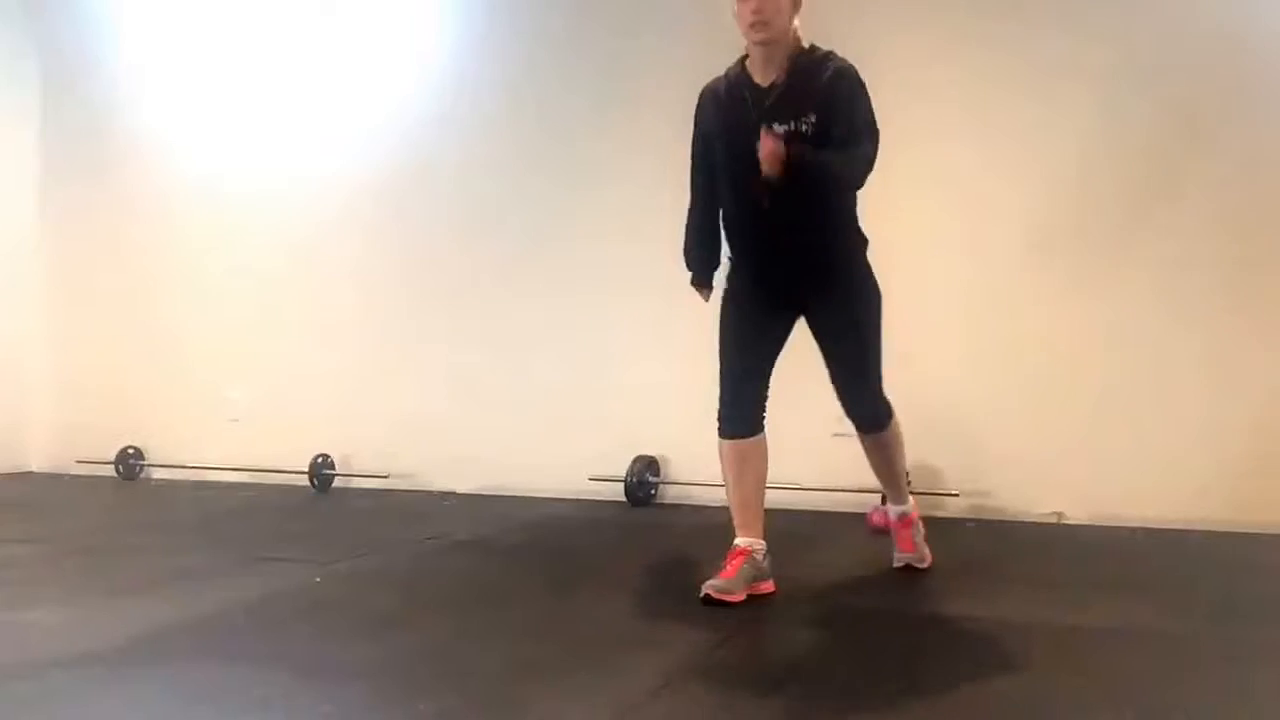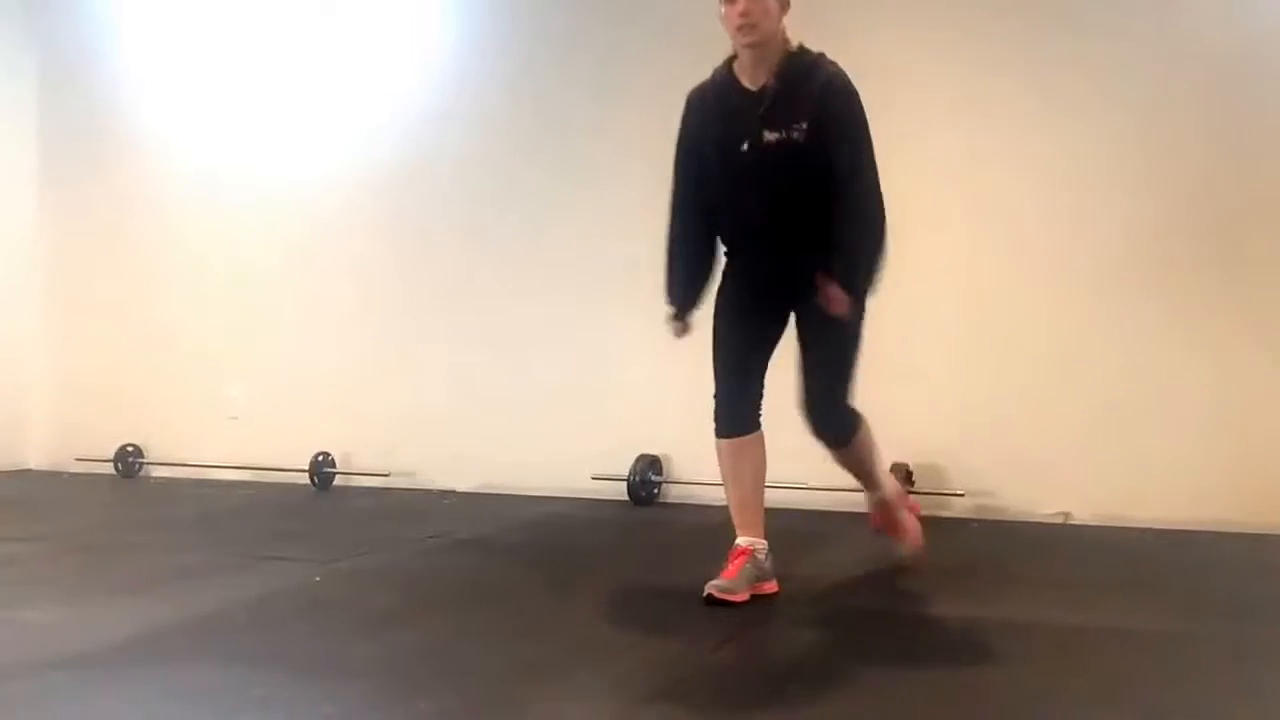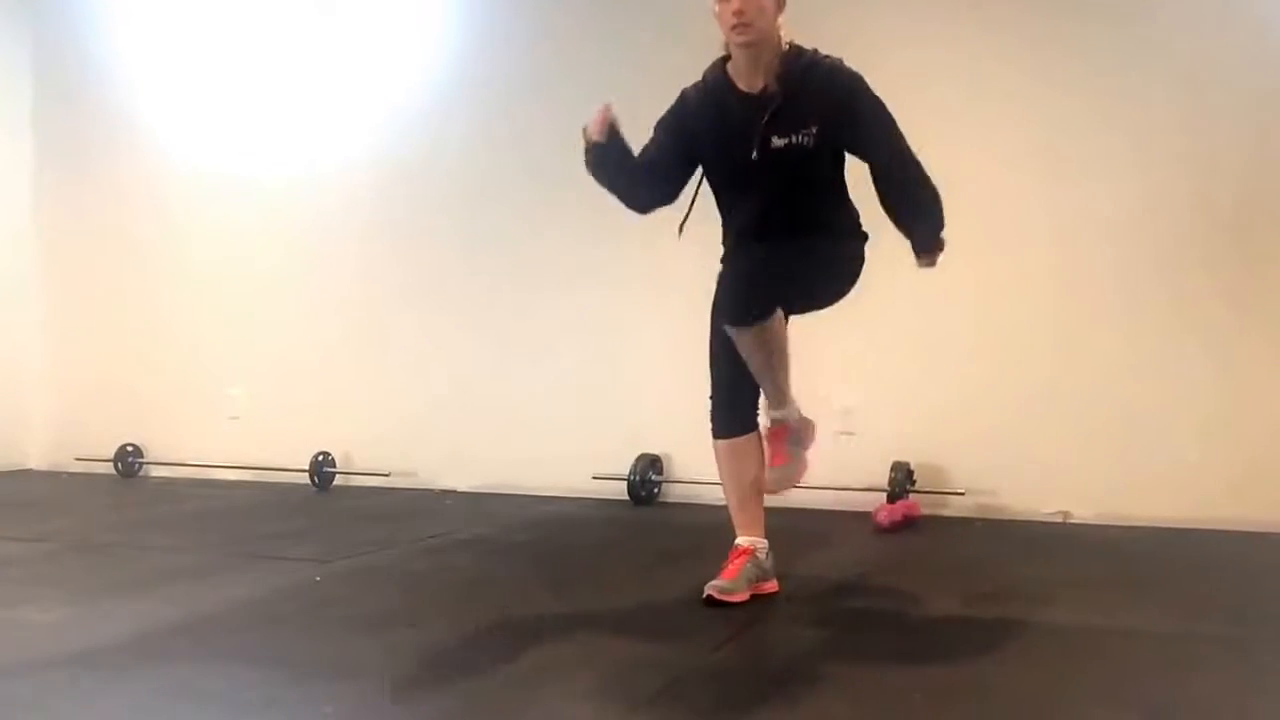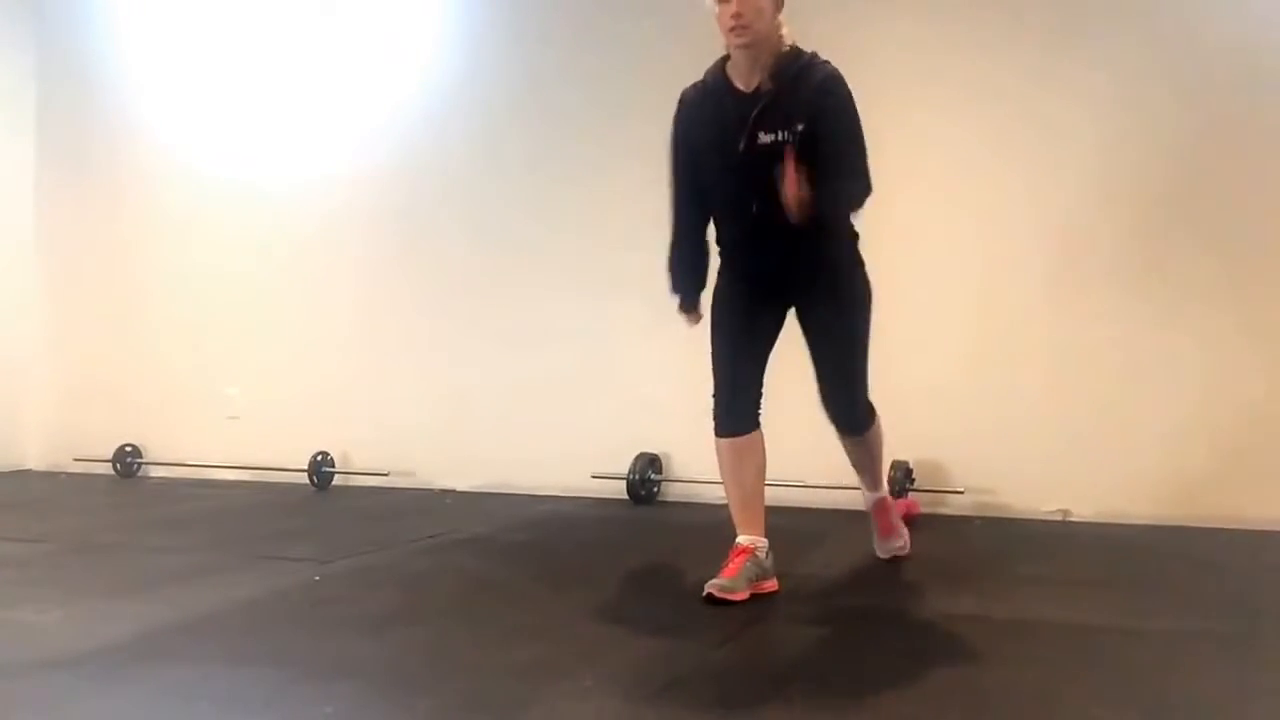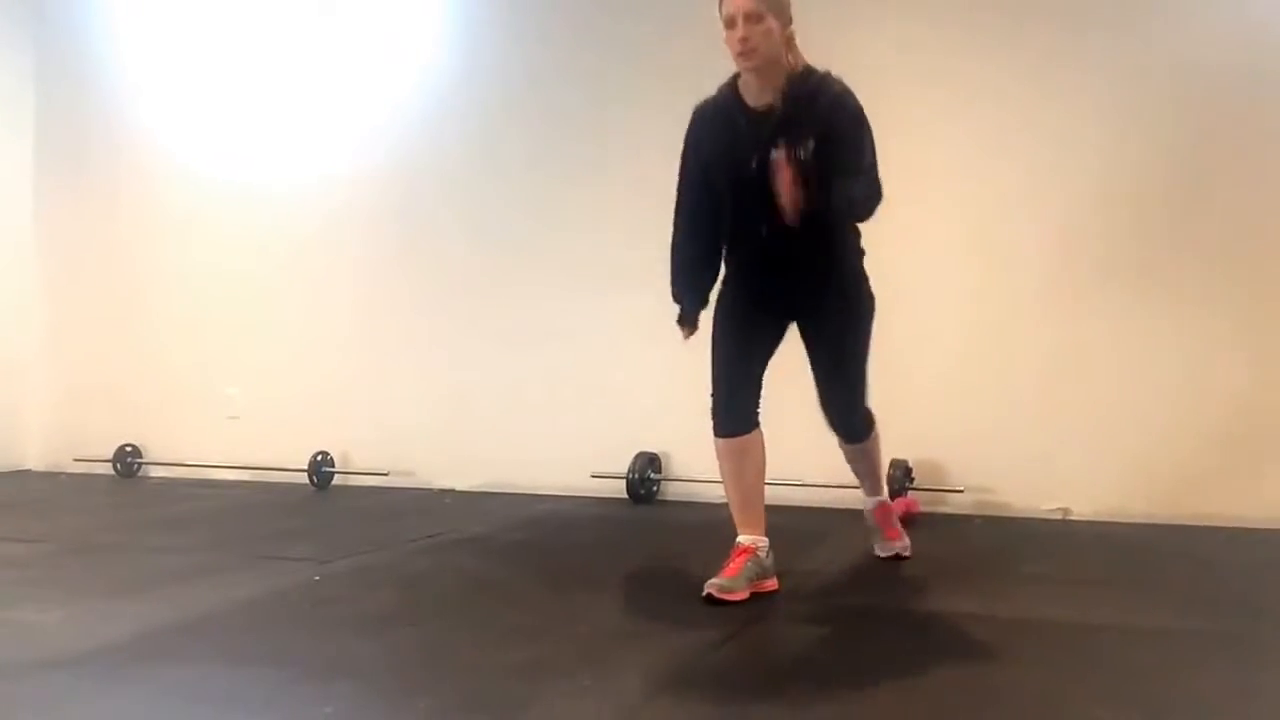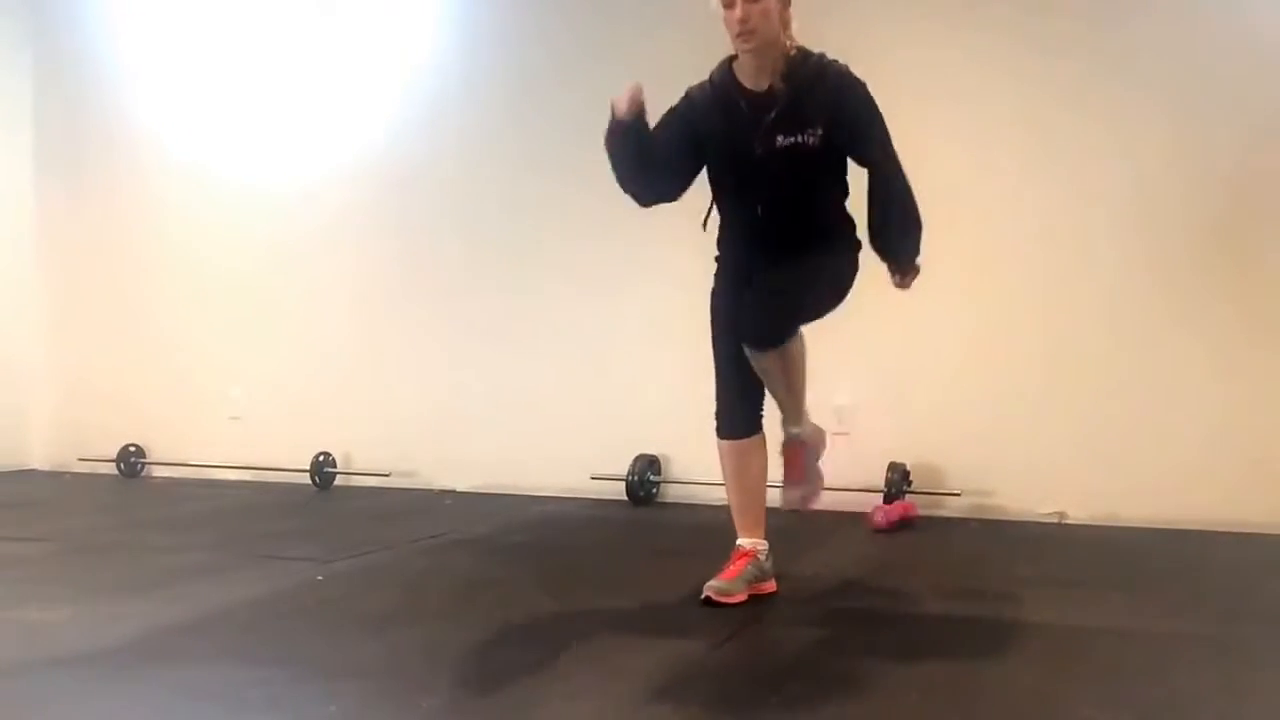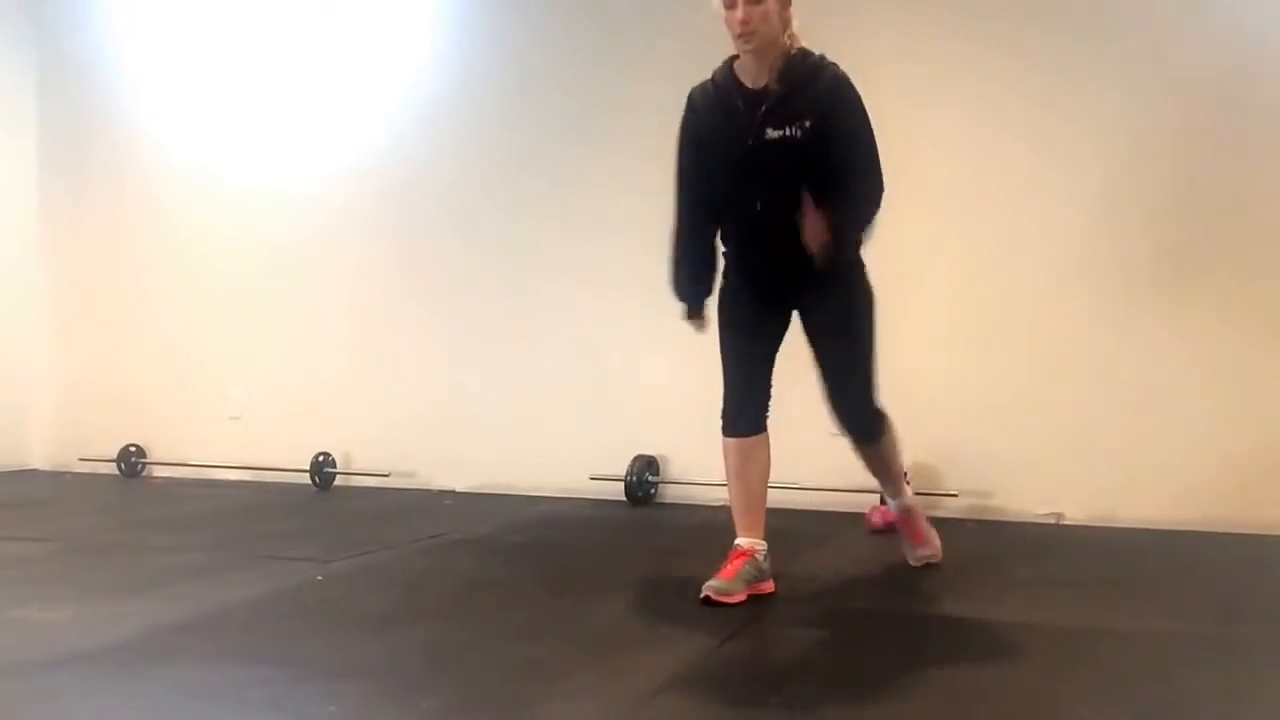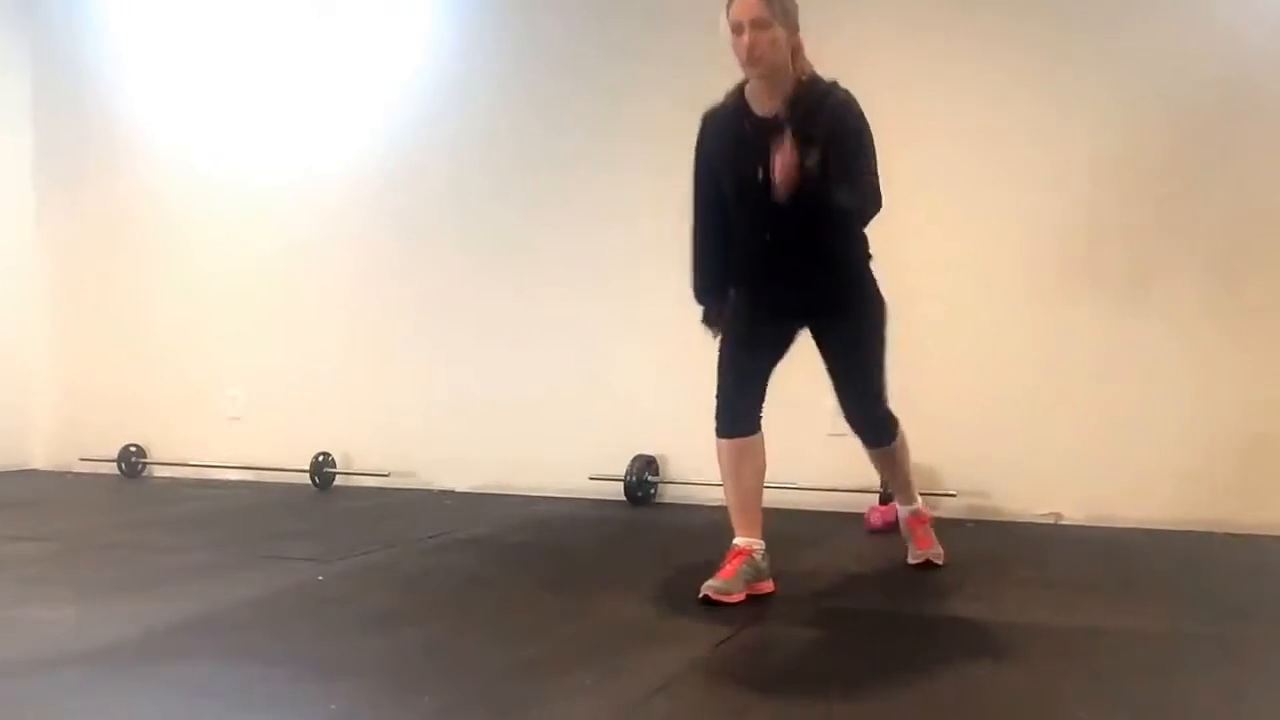
dt=0.3s
person 1, frame 1
left shoulder: (834, 81)
right shoulder: (717, 99)
left elbow: (855, 165)
right elbow: (706, 191)
left wrist: (791, 162)
right wrist: (700, 264)
left hip: (834, 272)
right hip: (753, 277)
left knee: (864, 403)
right knee: (738, 404)
left ankle: (903, 516)
right ankle: (750, 554)
person 1, frame 2
left shoulder: (825, 86)
right shoulder: (705, 104)
left elbow: (859, 189)
right elbow: (691, 207)
left wrist: (851, 278)
right wrist: (682, 294)
left hip: (826, 274)
right hip: (748, 276)
left knee: (824, 409)
right knee: (733, 404)
left ankle: (886, 496)
right ankle: (751, 554)
person 1, frame 3
left shoulder: (827, 83)
right shoulder: (699, 103)
left elbow: (890, 157)
right elbow: (652, 184)
left wrist: (923, 229)
right wrist: (605, 148)
left hip: (826, 248)
right hip: (748, 260)
left knee: (746, 303)
right knee: (729, 400)
left ankle: (789, 419)
right ankle: (752, 554)
person 1, frame 4
left shoulder: (818, 85)
right shoulder: (699, 103)
left elbow: (853, 180)
right elbow: (690, 201)
left wrist: (812, 198)
right wrist: (687, 284)
left hip: (825, 267)
right hip: (746, 273)
left knee: (845, 402)
right knee: (733, 401)
left ankle: (878, 500)
right ankle: (751, 551)
person 1, frame 5
left shoulder: (830, 103)
right shoulder: (711, 119)
left elbow: (864, 192)
right elbow: (697, 214)
left wrist: (809, 199)
right wrist: (689, 297)
left hip: (828, 284)
right hip: (749, 286)
left knee: (846, 413)
right knee: (732, 403)
left ankle: (880, 508)
right ankle: (752, 552)
person 1, frame 6
left shoulder: (831, 87)
right shoulder: (704, 105)
left elbow: (883, 169)
right elbow: (654, 183)
left wrist: (901, 250)
right wrist: (626, 130)
left hip: (821, 255)
right hip: (742, 267)
left knee: (764, 320)
right knee: (735, 405)
left ankle: (801, 435)
right ankle: (752, 555)
person 1, frame 7
left shoulder: (823, 86)
right shoulder: (706, 103)
left elbow: (866, 182)
right elbow: (694, 204)
left wrist: (837, 229)
right wrist: (692, 288)
left hip: (827, 274)
right hip: (748, 277)
left knee: (853, 407)
right knee: (741, 404)
left ankle: (905, 506)
right ankle: (750, 556)
person 1, frame 8
left shoulder: (833, 111)
right shoulder: (719, 126)
left elbow: (863, 200)
right elbow: (711, 221)
left wrist: (801, 182)
right wrist: (713, 300)
left hip: (839, 289)
right hip: (759, 293)
left knee: (867, 413)
right knee: (734, 404)
left ankle: (912, 514)
right ankle: (748, 555)
